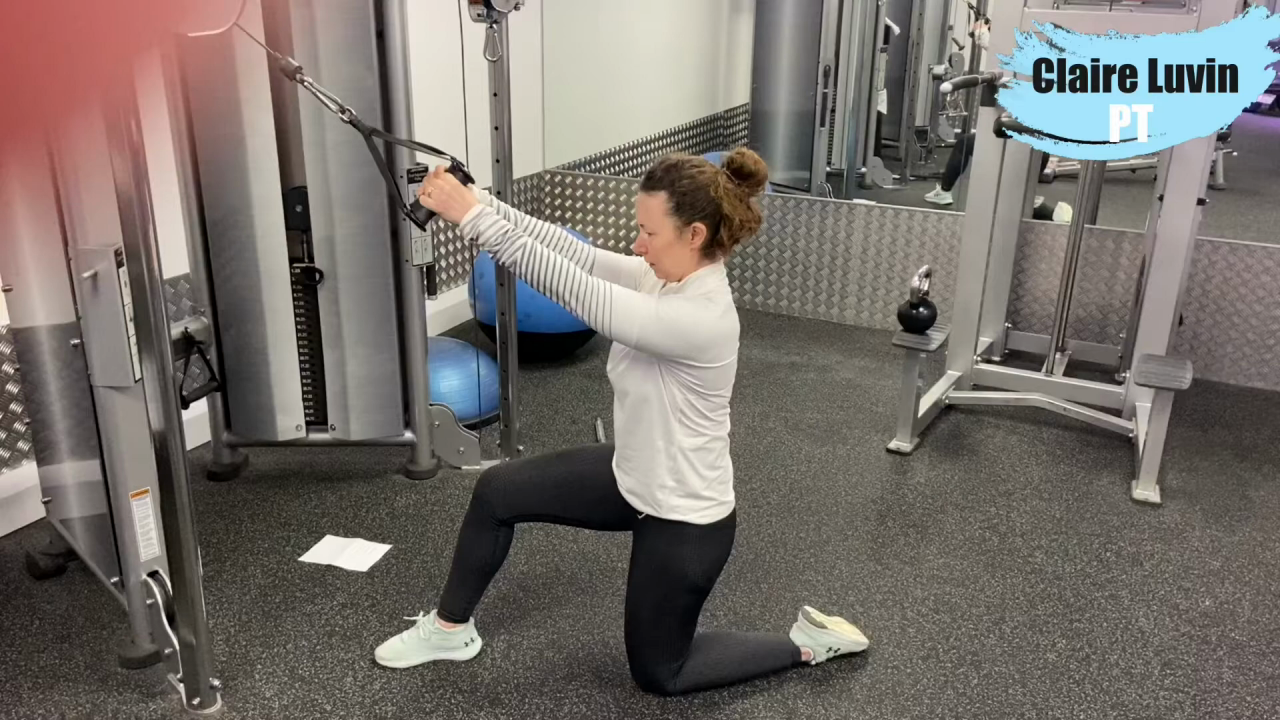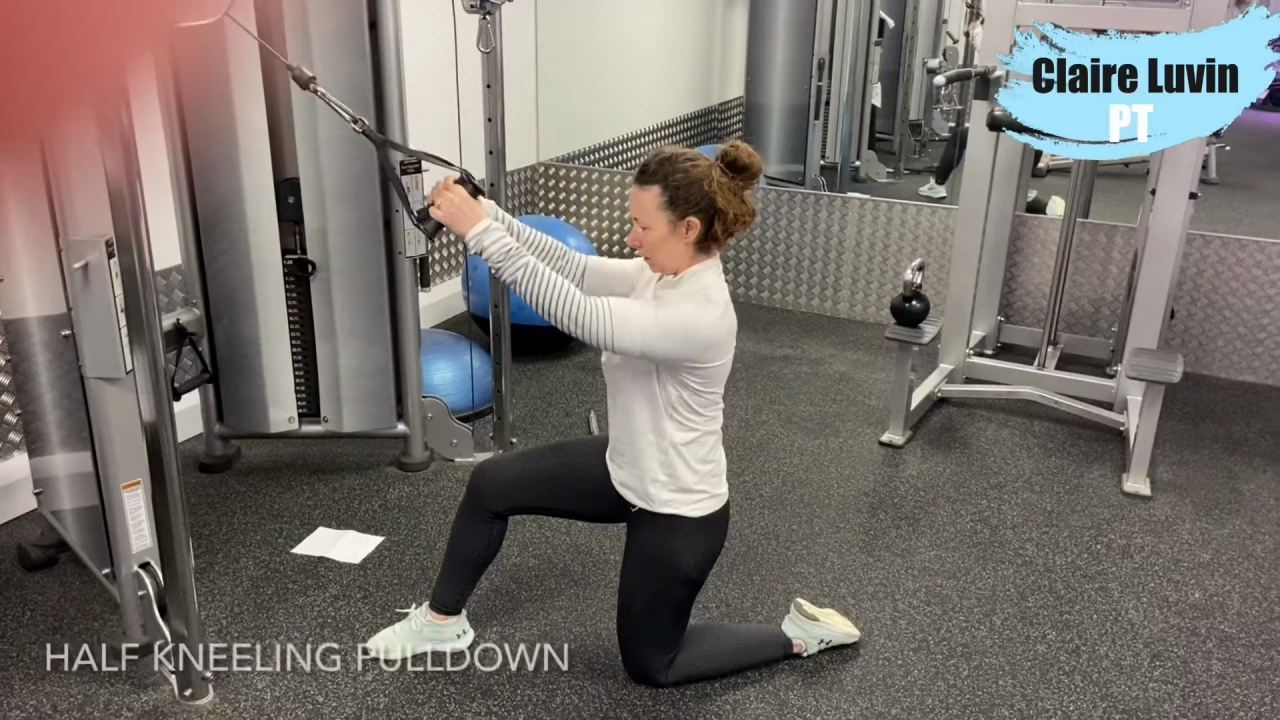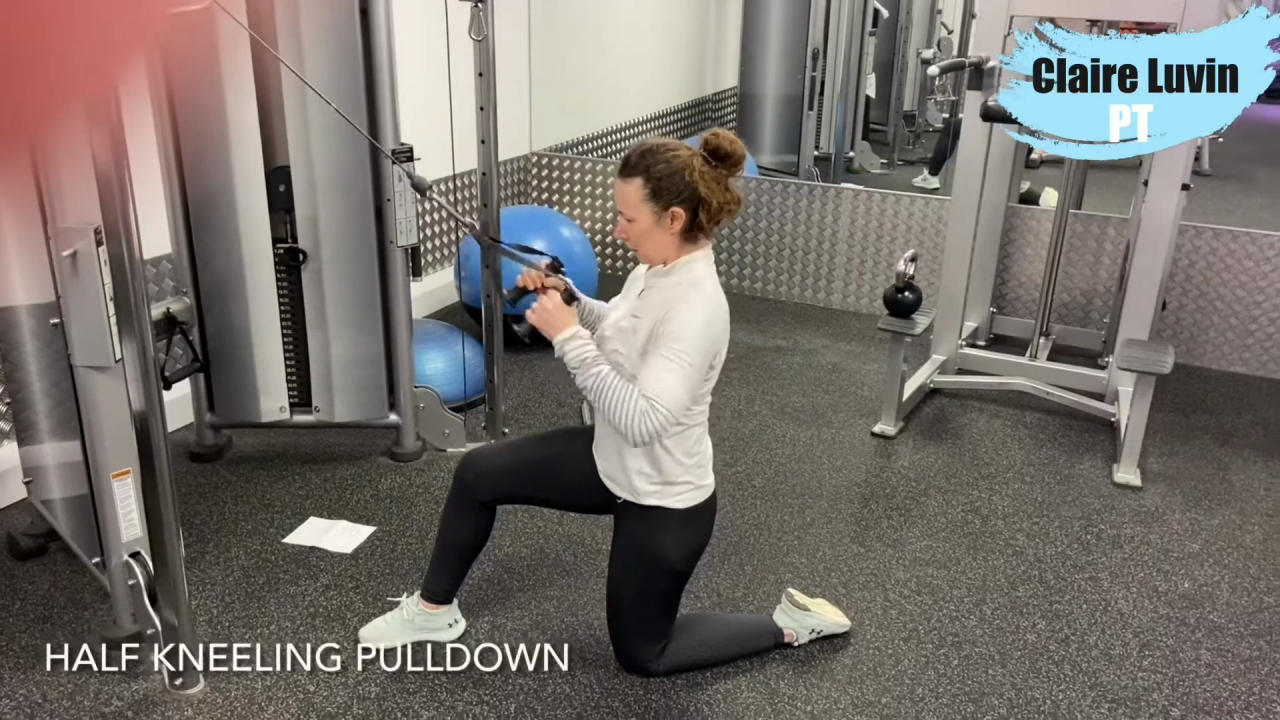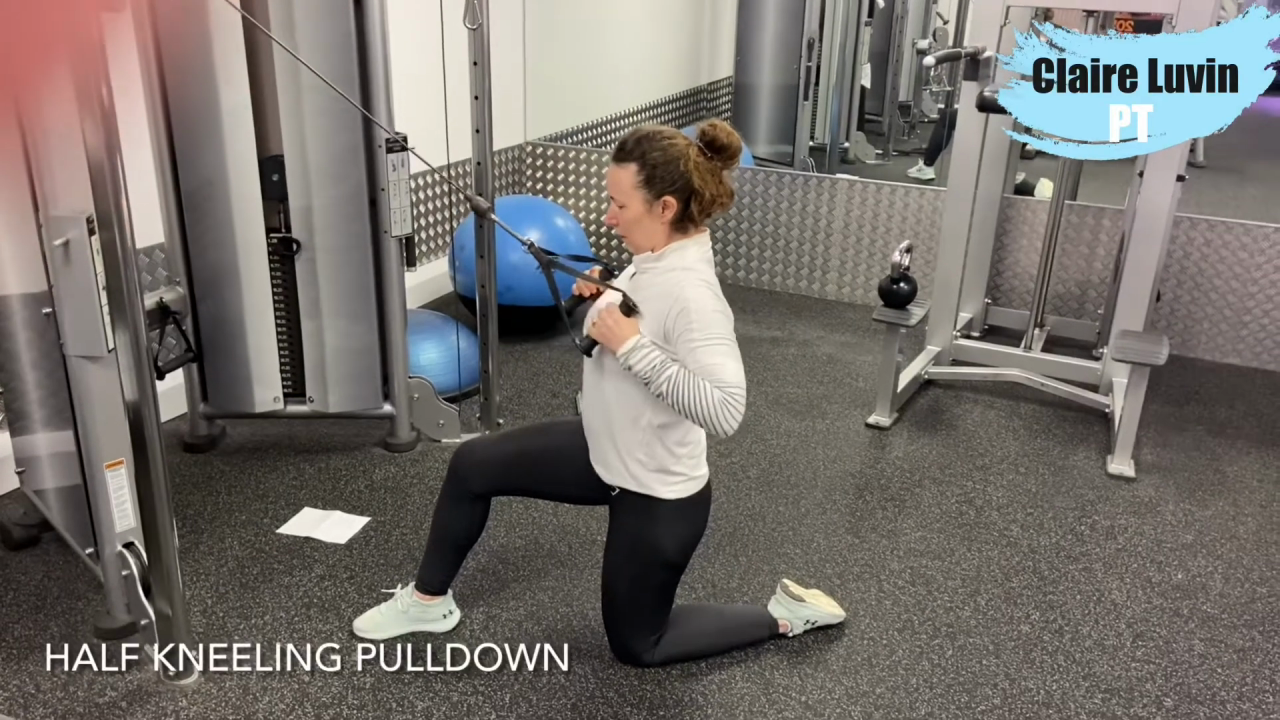
dt=0.5s
person 1, frame 1
left shoulder: (701, 317)
right shoulder: (670, 276)
left elbow: (576, 291)
right elbow: (574, 252)
left wrist: (475, 218)
right wrist: (477, 199)
left hip: (684, 518)
right hip: (634, 475)
left knee: (657, 671)
right knee: (496, 491)
left ankle: (808, 641)
right ankle: (450, 628)
person 1, frame 2
left shoulder: (700, 314)
right shoulder: (666, 271)
left elbow: (577, 312)
right elbow: (573, 267)
left wrist: (481, 232)
right wrist: (485, 211)
left hip: (678, 511)
right hip: (629, 468)
left knee: (650, 663)
right knee: (491, 484)
left ankle: (802, 634)
right ankle: (443, 620)
person 1, frame 3
left shoulder: (695, 307)
right shoulder: (660, 268)
left elbow: (647, 423)
right elbow: (619, 332)
left wrist: (570, 338)
right wrist: (568, 301)
left hip: (663, 501)
right hip: (612, 462)
left knee: (640, 653)
right knee: (477, 474)
left ankle: (792, 624)
right ankle: (433, 611)
person 1, frame 4
left shoulder: (691, 292)
right shoulder: (658, 257)
left elbow: (724, 410)
left wrist: (632, 346)
right wrist: (605, 297)
left hip: (660, 493)
right hip: (607, 451)
left knee: (636, 643)
right knee: (473, 465)
left ankle: (786, 614)
right ankle: (428, 601)
